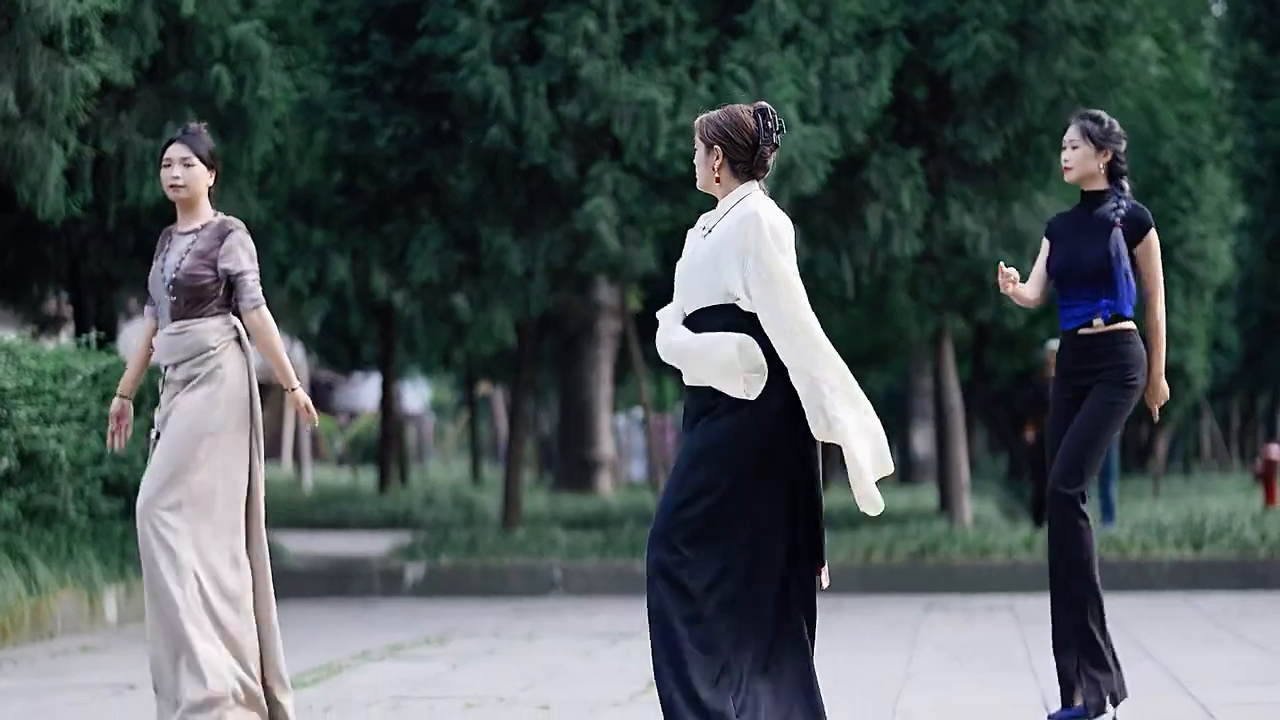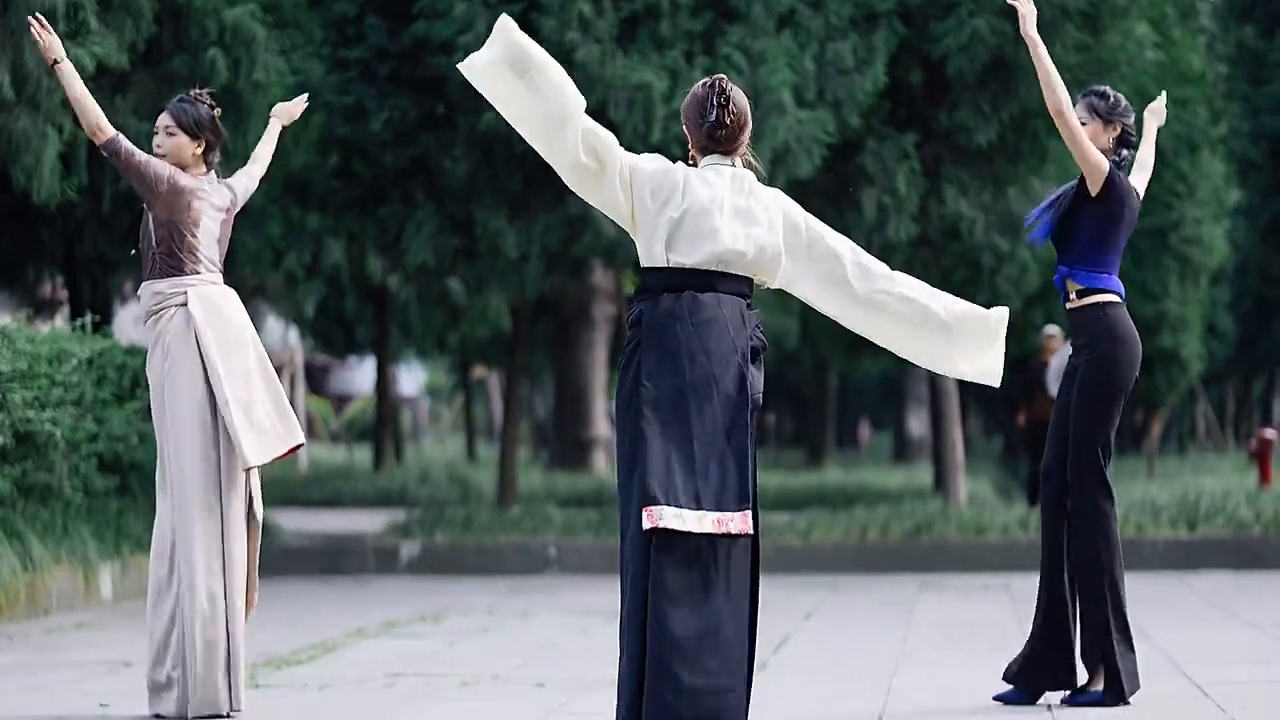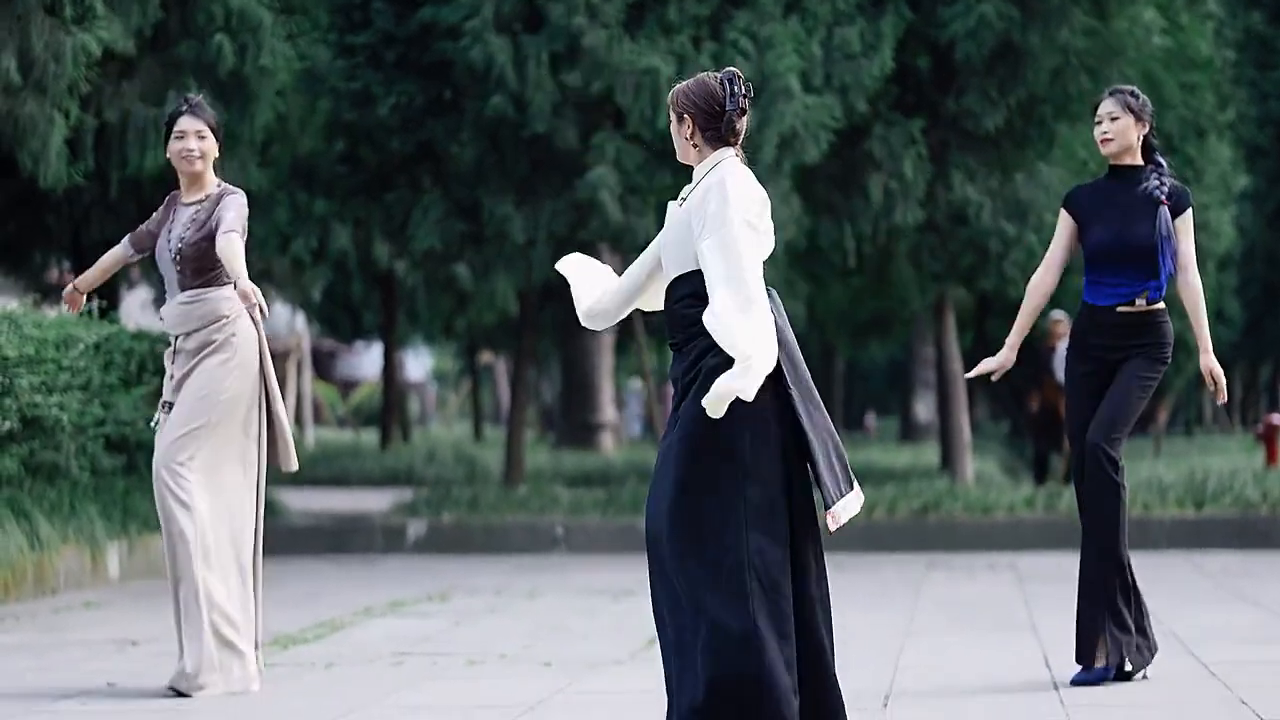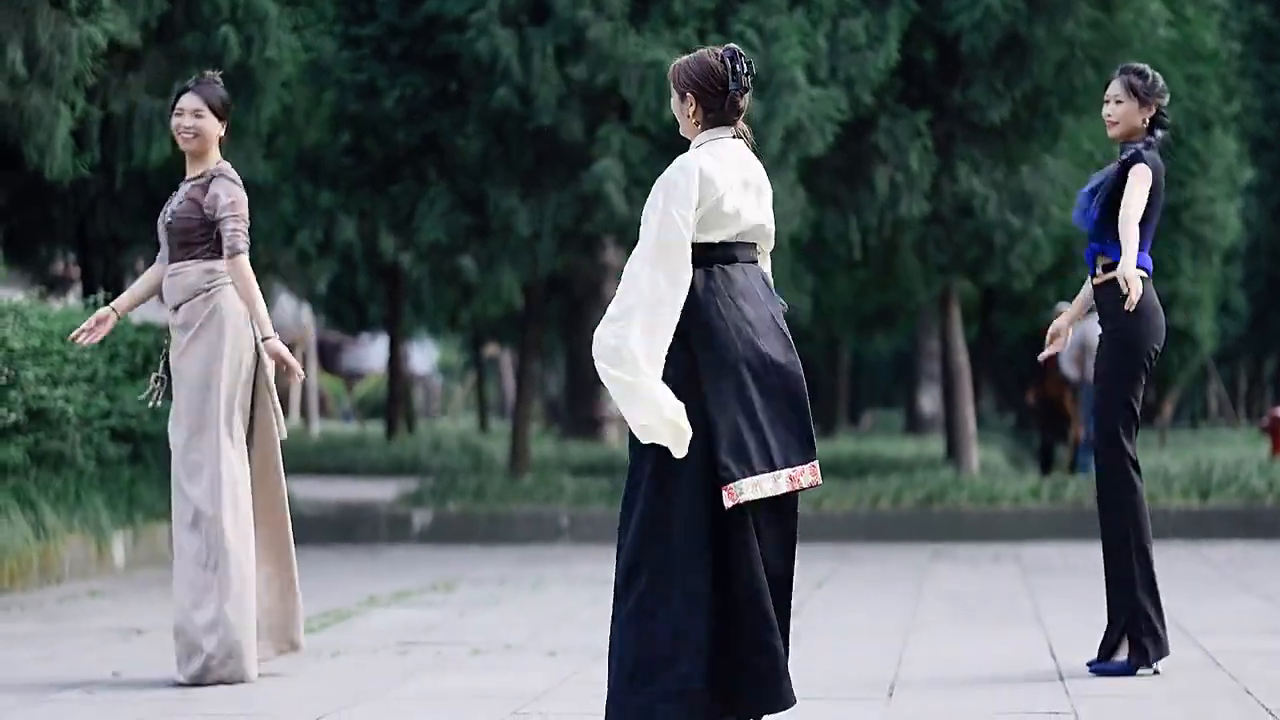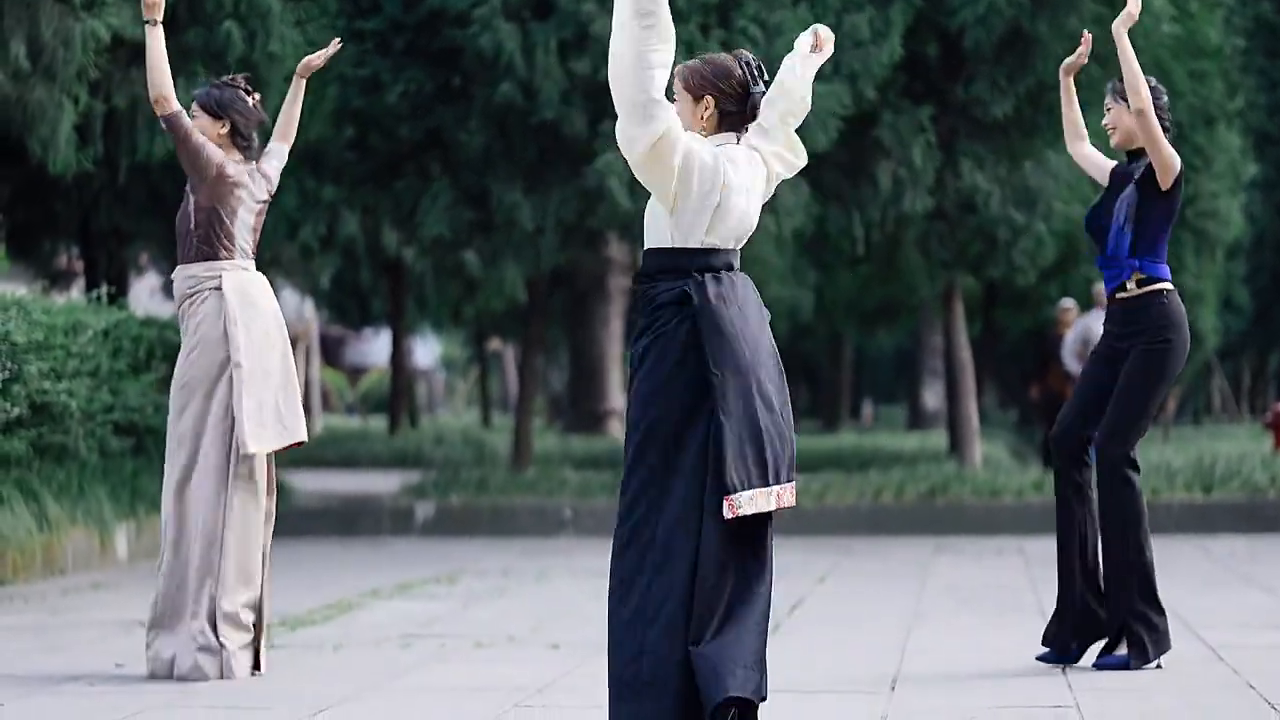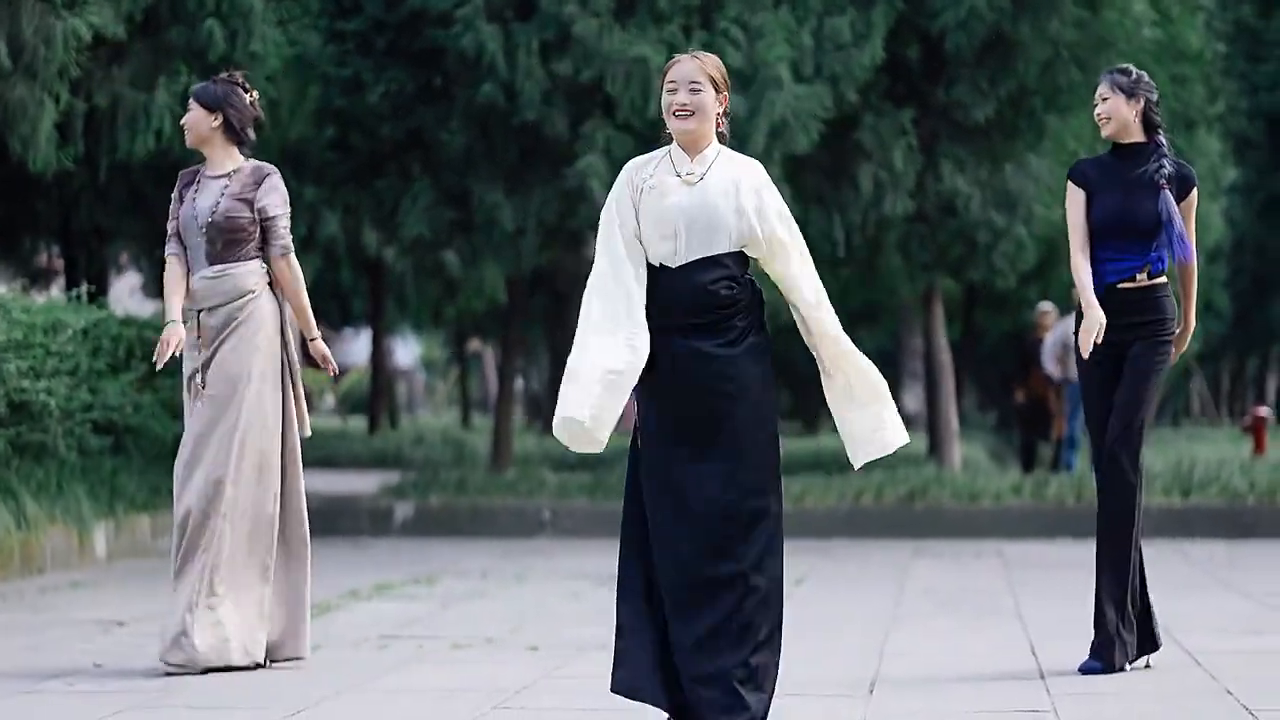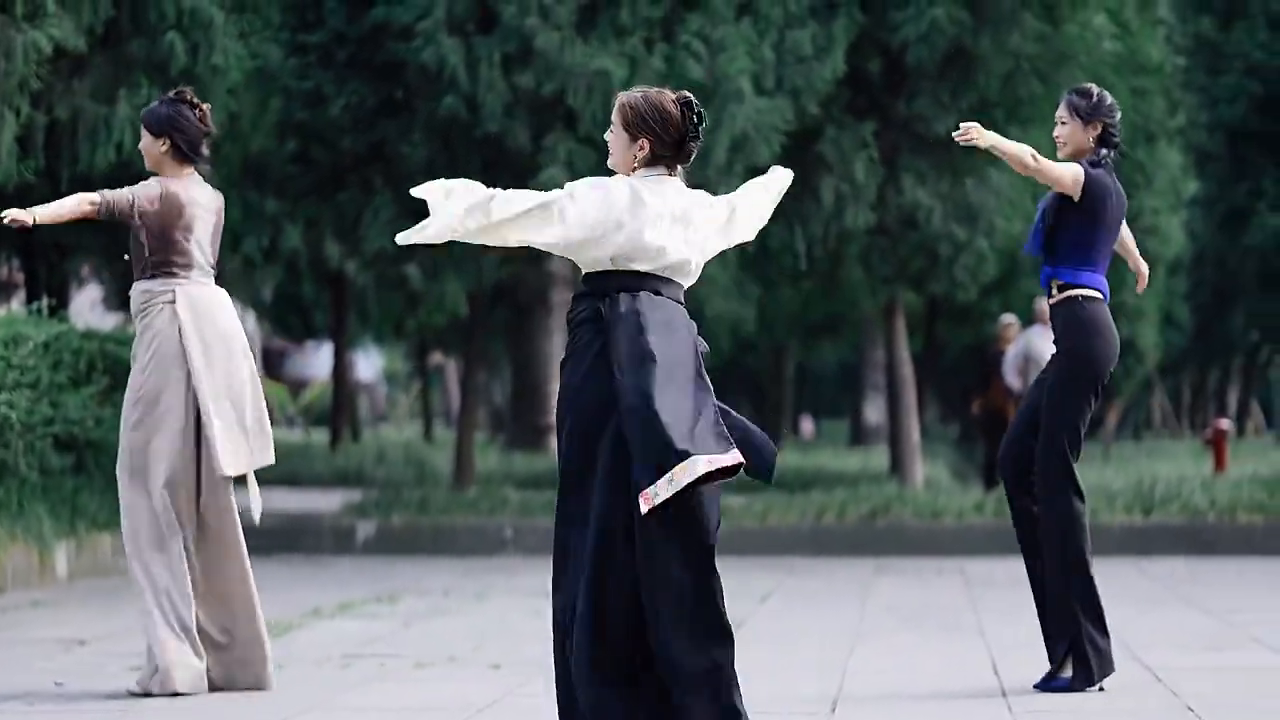
dt=0.7s
person 1, frame 1
left shoulder: (757, 223)
right shoulder: (705, 231)
left elbow: (792, 323)
right elbow: (677, 315)
left wrist: (835, 414)
right wrist: (694, 349)
left hip: (752, 402)
right hip: (728, 398)
left knee: (681, 549)
right knee: (753, 556)
person 1, frame 2
left shoulder: (660, 182)
right shoulder: (772, 206)
left elbow: (576, 136)
right elbow: (862, 279)
left wrist: (511, 47)
right wrist: (968, 326)
left hip: (664, 356)
right hip: (731, 359)
left knee: (663, 530)
right knee: (717, 529)
person 1, frame 3
left shoulder: (729, 188)
right shoulder: (702, 197)
left elbow: (737, 280)
right elbow: (653, 277)
left wrist: (745, 357)
right wrist: (603, 287)
left hip: (735, 368)
right hip: (717, 370)
left knee: (716, 534)
right knee: (708, 534)
person 1, frame 4
left shoulder: (689, 171)
right shoulder: (747, 167)
left elbow: (659, 266)
left wrist: (632, 360)
left hip: (704, 333)
right hip: (751, 326)
left knee: (683, 516)
right knee: (740, 519)
person 1, frame 5
left shoulder: (691, 158)
right shoulder: (748, 158)
left elbow: (639, 104)
right elbow: (781, 120)
left hip: (687, 333)
right hip: (723, 332)
left knee: (672, 505)
right knee: (718, 508)
person 1, frame 6
left shoulder: (747, 176)
right shoulder: (637, 177)
left elbow: (794, 271)
right elbow: (614, 274)
left wrist: (839, 358)
right wrist: (596, 375)
left hip: (733, 352)
right hip: (665, 356)
left knee: (733, 503)
right knee: (670, 506)
person 1, frame 7
left shoulder: (615, 197)
right shoulder: (697, 207)
left elbow: (547, 213)
right elbow: (742, 209)
left wrist: (467, 207)
right wrist: (773, 184)
left hip: (614, 350)
right hip: (668, 343)
left knee: (608, 527)
right knee: (664, 518)
person 2, frame 1
left shoulder: (1134, 217)
right shoulder: (1060, 225)
left elbow: (1153, 298)
right elbow: (1037, 291)
left wrist: (1155, 374)
right wrist: (1013, 290)
left hip: (1114, 365)
right hip: (1070, 367)
left knee: (1064, 491)
right knee: (1065, 497)
person 2, frame 2
left shoulder: (1104, 180)
right shoulder: (1122, 187)
left elbow: (1060, 113)
right elbow: (1142, 172)
right wrist: (1151, 125)
left hip: (1104, 339)
right hip: (1093, 342)
left knee: (1086, 486)
right knee: (1058, 486)
left ankle: (1110, 668)
right ankle: (1047, 663)
person 2, frame 3
left shoulder: (1172, 196)
right shoulder: (1082, 198)
left elbow: (1187, 275)
right elbow: (1049, 272)
left wrist: (1205, 350)
right wrist: (1010, 347)
left hip: (1146, 342)
right hip: (1088, 341)
left knee: (1098, 449)
right knee: (1087, 467)
left ankle: (1109, 639)
right ankle: (1126, 633)
person 2, frame 4
left shoulder: (1141, 162)
right shoulder: (1129, 168)
left elbow: (1130, 218)
left wrist: (1127, 265)
right wrist: (1072, 312)
left hip: (1132, 318)
right hip: (1117, 319)
left knee: (1114, 453)
right knee: (1114, 455)
left ankle: (1138, 634)
right ankle: (1134, 627)
person 2, frame 5
left shoulder: (1164, 170)
right shoulder: (1123, 177)
left elbow: (1142, 103)
right elbow: (1077, 146)
right wrist: (1068, 77)
left hip: (1155, 327)
right hip: (1118, 329)
left knee: (1112, 453)
right knee: (1068, 443)
left ankle: (1142, 629)
right ankle: (1085, 617)
person 2, frame 6
left shoulder: (1176, 174)
right shoulder: (1085, 173)
left elbow: (1186, 255)
right elbow: (1078, 250)
left wrist: (1187, 319)
right wrist: (1089, 309)
left hip: (1149, 318)
right hip: (1099, 319)
left knee: (1121, 446)
right knee: (1107, 460)
left ankle: (1115, 635)
right ankle: (1132, 629)
person 2, frame 7
left shoulder: (1086, 180)
right shoulder: (1108, 189)
left elbow: (1032, 162)
right elbow: (1123, 236)
left wrist: (992, 142)
right wrist: (1136, 264)
left hip: (1083, 337)
right hip: (1082, 335)
left knee: (1055, 478)
right knee: (1018, 467)
left ankle: (1084, 655)
right ankle: (1071, 636)
person 3, frame 1
left shoulder: (230, 234)
right shoulder: (167, 240)
left elbow: (255, 310)
right elbow: (156, 320)
left wrist: (290, 383)
right wrist: (125, 393)
left hip: (214, 381)
right hip: (182, 385)
left knee: (168, 511)
right knee: (208, 524)
person 3, frame 2
left shoulder: (170, 186)
right shoulder: (224, 193)
left elbow: (100, 130)
right elbow: (254, 168)
left wrist: (58, 59)
right wrist: (276, 122)
left hip: (186, 330)
right hip: (216, 325)
left knee: (197, 486)
right knee: (213, 488)
right ankle: (214, 659)
person 3, frame 3
left shoulder: (231, 200)
right shoulder: (174, 206)
left elbow: (232, 254)
right elbow: (133, 246)
left wrist: (241, 287)
right wrist: (86, 279)
left hip: (225, 348)
right hip: (187, 354)
left knee: (181, 473)
right knee: (204, 489)
left ankle: (215, 655)
right ankle: (224, 646)
person 3, frame 4
left shoulder: (223, 180)
right shoulder: (194, 184)
left elbow: (238, 258)
right elbow: (167, 263)
left wrist: (266, 332)
right wrist: (113, 310)
left hip: (219, 321)
right hip: (197, 326)
left knee: (207, 464)
right knee: (224, 465)
left ankle: (223, 643)
right ankle: (244, 622)
person 3, frame 5
left shoulder: (214, 168)
right shoulder: (258, 175)
left elbow: (163, 103)
right elbow: (282, 137)
right wrist: (301, 78)
left hip: (218, 320)
right hip: (244, 315)
left knee: (209, 469)
right knee: (233, 470)
left ankle: (208, 642)
right ankle: (236, 631)
person 3, frame 6
left shoulder: (264, 177)
right shoulder: (187, 183)
left elbow: (282, 257)
right elbow: (175, 259)
left wrist: (312, 333)
right wrist: (173, 323)
left hip: (253, 324)
right hip: (206, 330)
left knee: (232, 461)
right knee: (215, 463)
left ankle: (219, 630)
right ankle: (261, 623)
person 3, frame 7
left shoulder: (162, 192)
right shoulder: (206, 196)
left elbow: (98, 201)
left hip: (174, 335)
right hip: (210, 332)
left knee: (160, 483)
right knee: (199, 489)
left ankle: (179, 660)
right ankle: (228, 655)
